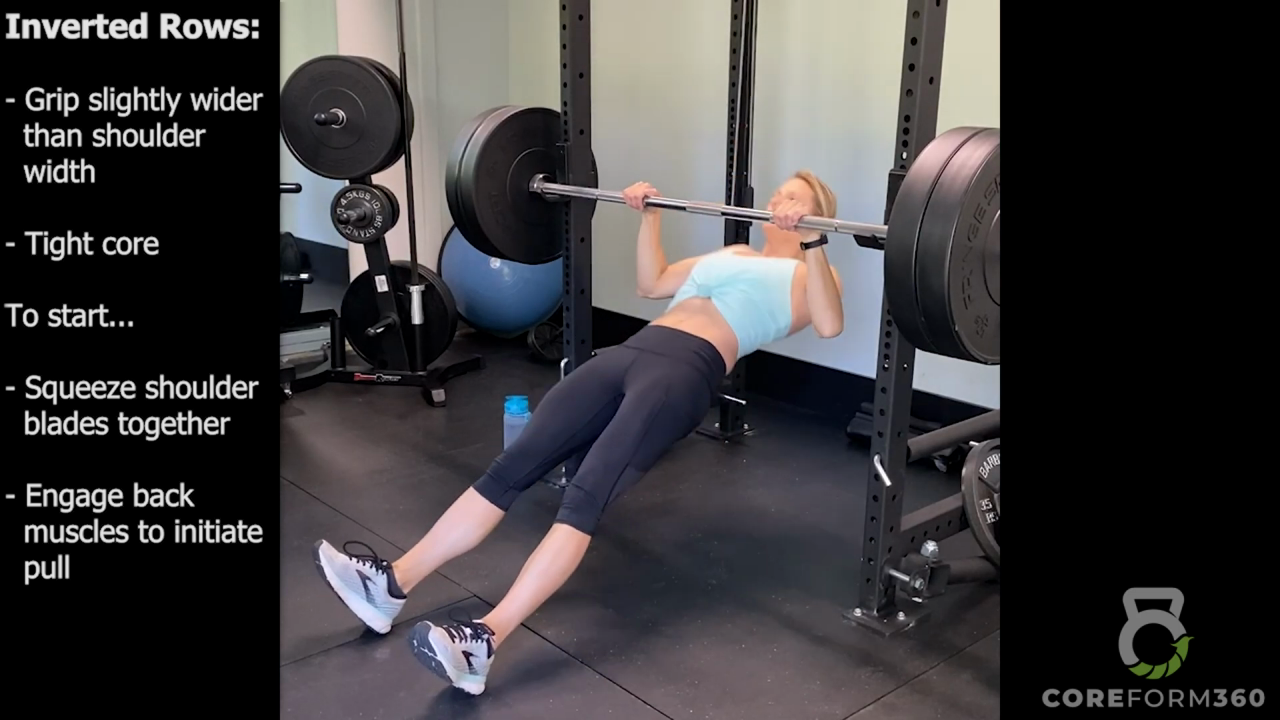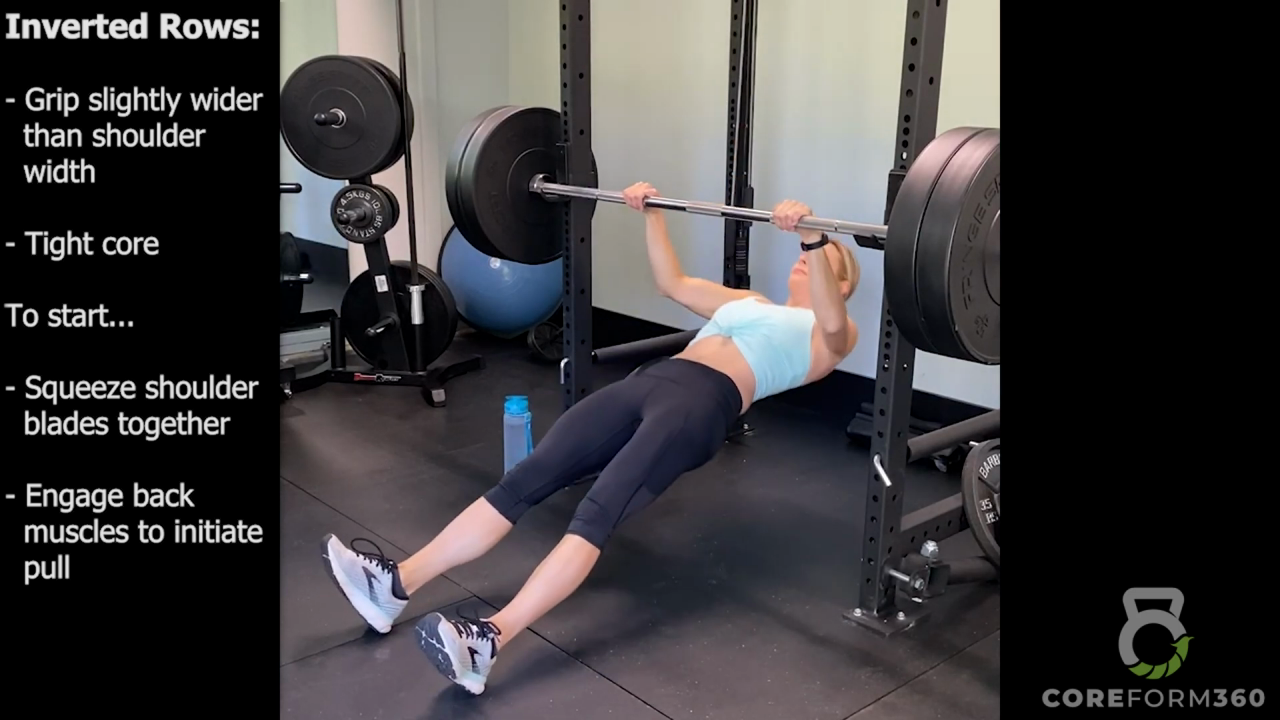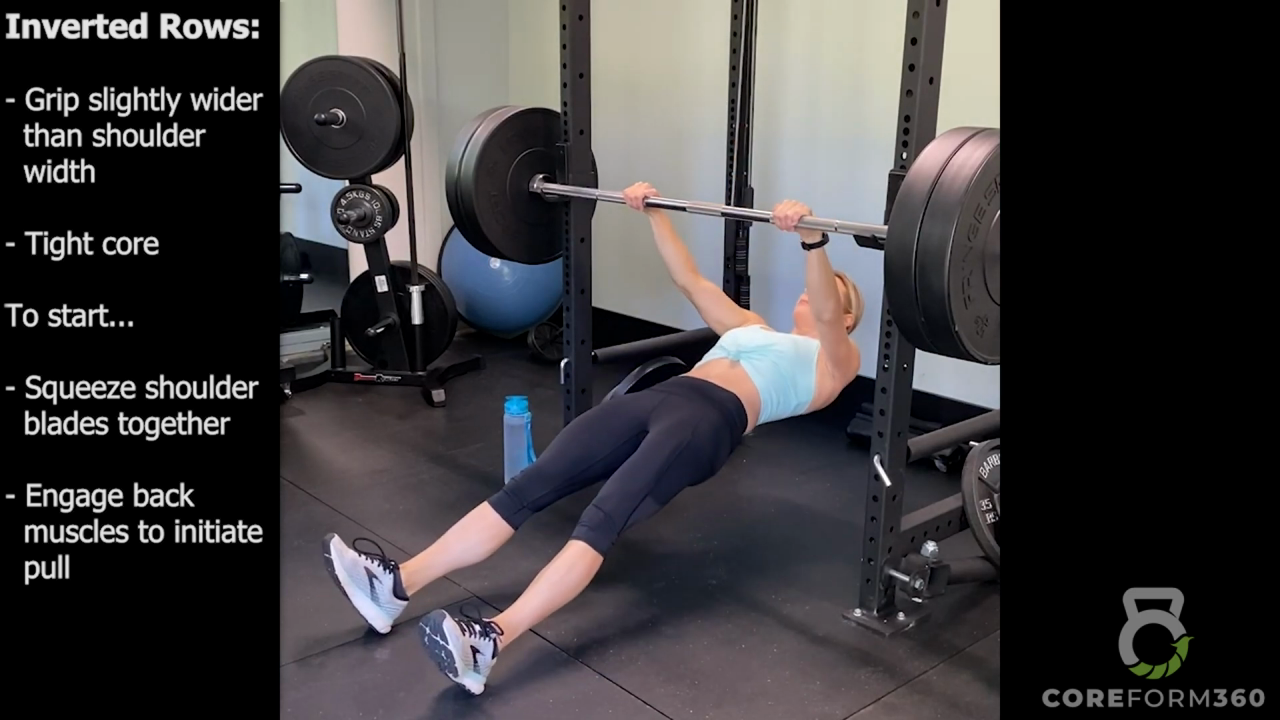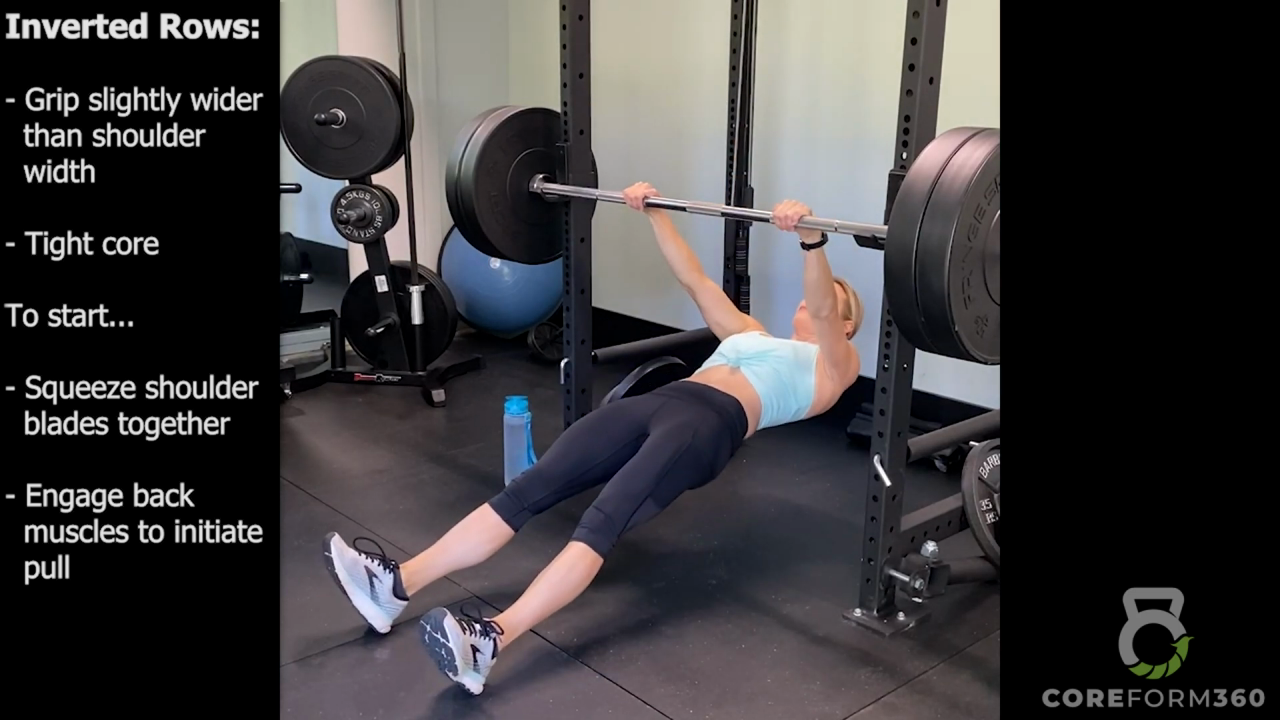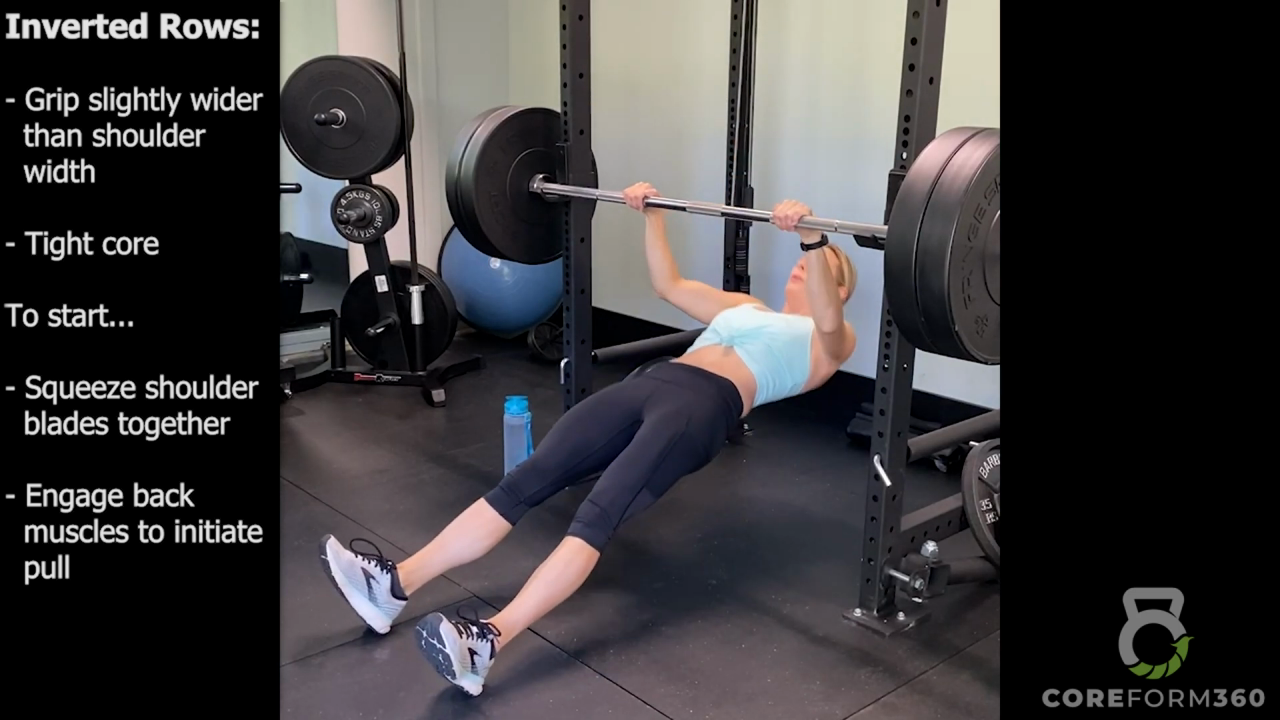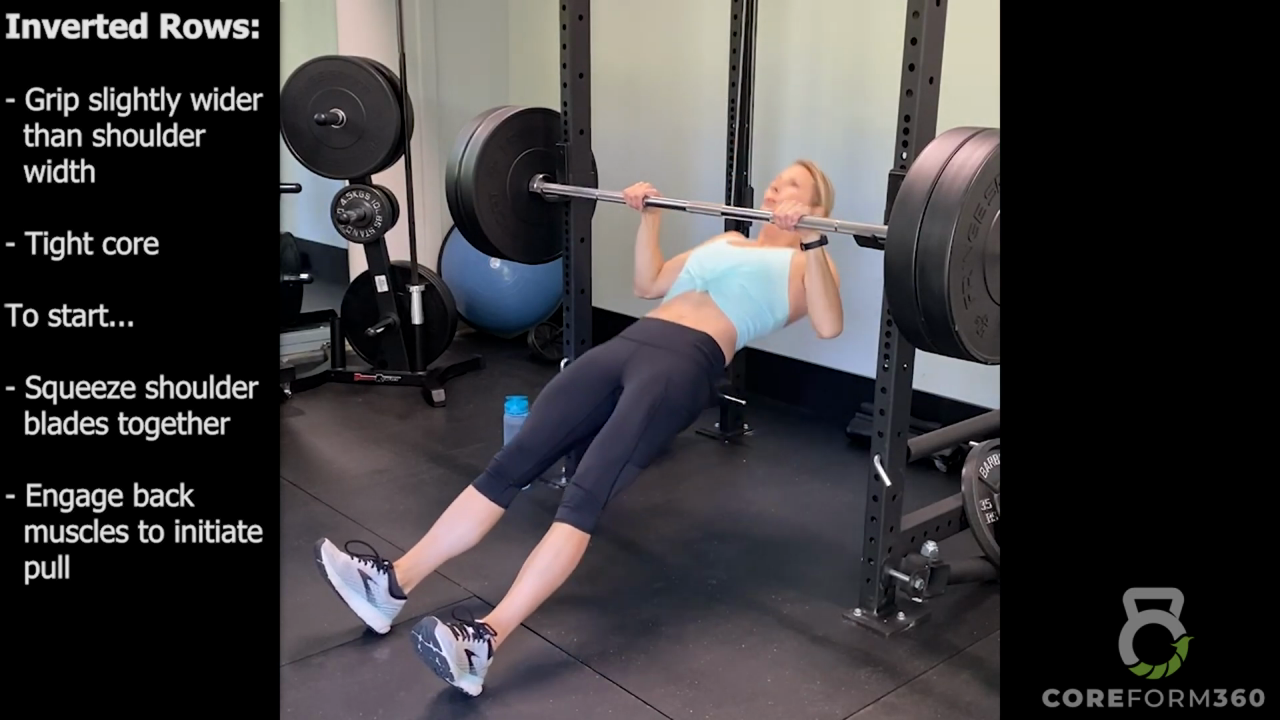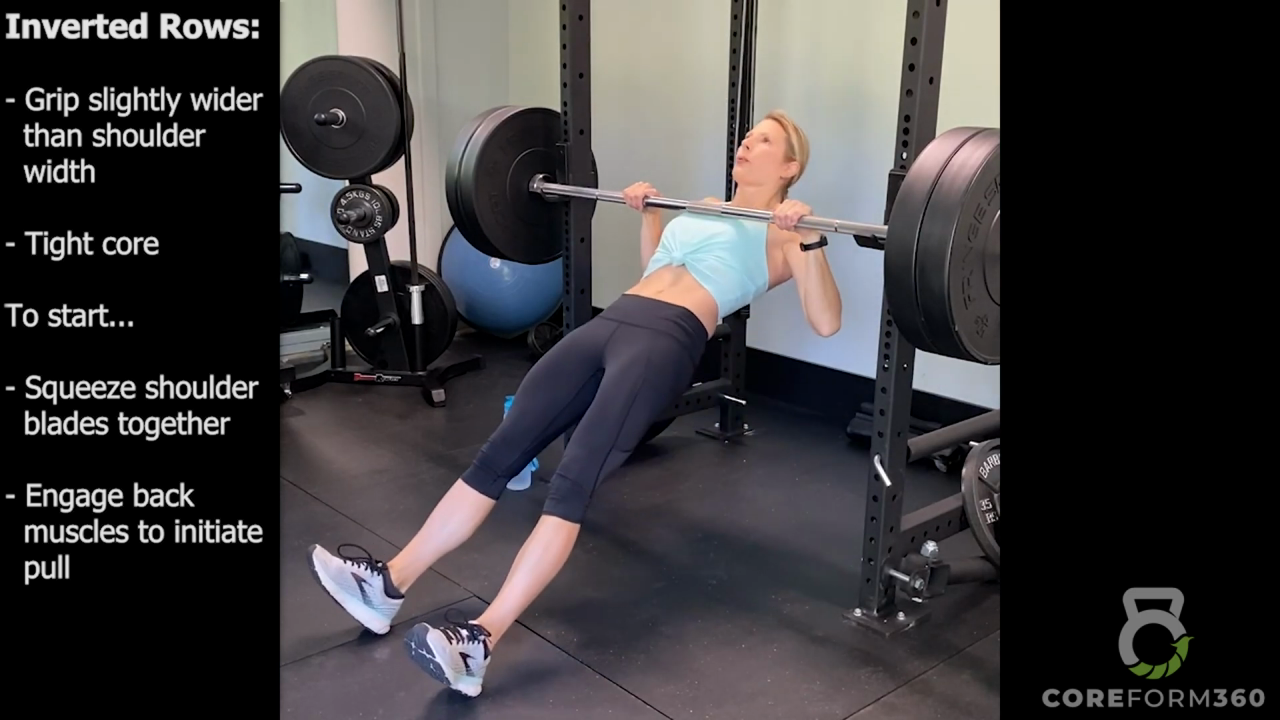
dt=0.3s
person 1, frame 1
left shoulder: (809, 276)
right shoulder: (733, 253)
left elbow: (829, 324)
right elbow: (650, 283)
left wrist: (809, 240)
right wrist: (649, 215)
left hip: (687, 369)
right hip: (634, 351)
left knee: (584, 498)
right knee: (510, 468)
left ankle: (481, 643)
right ankle: (391, 585)
person 1, frame 2
left shoulder: (828, 332)
right shoulder: (750, 302)
left elbow: (833, 325)
right elbow: (671, 283)
left wrist: (812, 240)
right wrist: (652, 215)
left hip: (702, 402)
right hip: (652, 381)
left knee: (597, 513)
right knee: (523, 481)
left ankle: (488, 641)
right ankle: (396, 584)
person 1, frame 3
left shoulder: (834, 361)
right shoulder: (753, 328)
left elbow: (825, 312)
right elbow: (689, 280)
left wrist: (812, 240)
right wrist: (654, 213)
left hip: (709, 420)
right hip: (659, 397)
left knee: (601, 522)
right knee: (527, 487)
left ankle: (489, 641)
right ankle: (397, 584)
person 1, frame 4
left shoulder: (834, 366)
right shoulder: (753, 334)
left elbow: (823, 308)
right elbow: (694, 278)
left wrist: (811, 240)
right wrist: (654, 213)
left hip: (708, 425)
right hip: (659, 401)
left knee: (601, 524)
right knee: (526, 490)
left ankle: (489, 641)
right ankle: (396, 584)
person 1, frame 5
left shoulder: (832, 344)
right shoulder: (750, 306)
left elbow: (827, 327)
right elbow: (668, 285)
left wrist: (813, 240)
right wrist: (653, 215)
left hip: (701, 405)
right hip: (651, 383)
left knee: (598, 515)
right knee: (523, 482)
left ankle: (487, 642)
right ankle: (394, 585)
person 1, frame 6
left shoulder: (807, 266)
right shoulder: (727, 241)
left elbow: (828, 325)
right elbow: (647, 283)
left wrist: (809, 238)
right wrist: (649, 215)
left hip: (684, 363)
right hip: (629, 344)
left knee: (584, 495)
right knee: (509, 465)
left ankle: (483, 640)
right ankle: (392, 583)
person 1, frame 7
left shoulder: (784, 233)
right shoulder: (705, 210)
left elbow: (826, 322)
left wrist: (810, 239)
right wrist: (649, 213)
left hip: (665, 341)
right hip: (609, 323)
left knee: (572, 483)
right knee: (497, 456)
left ankle: (480, 641)
right ankle: (388, 584)
